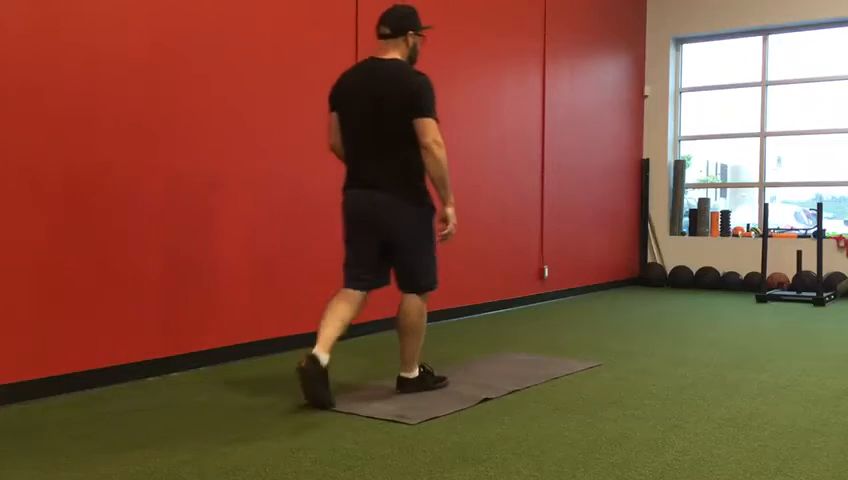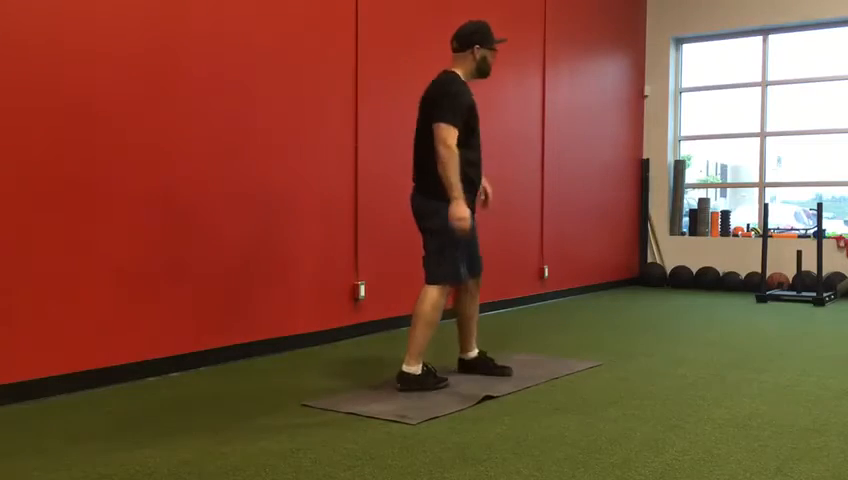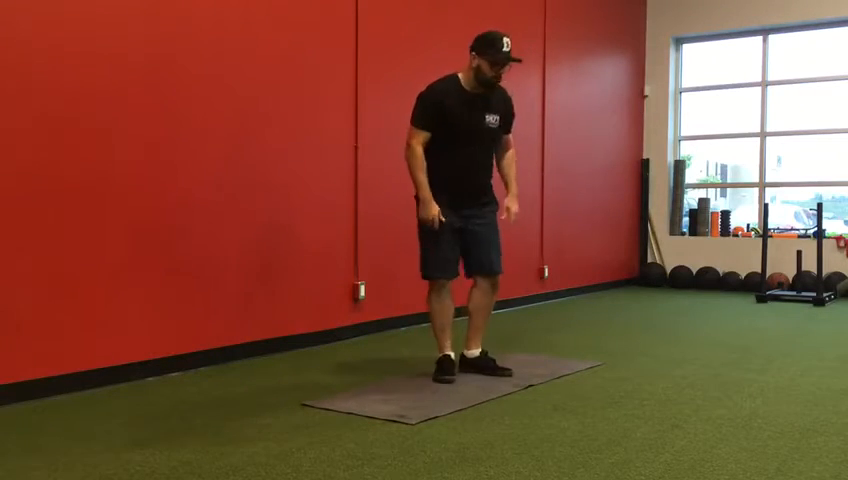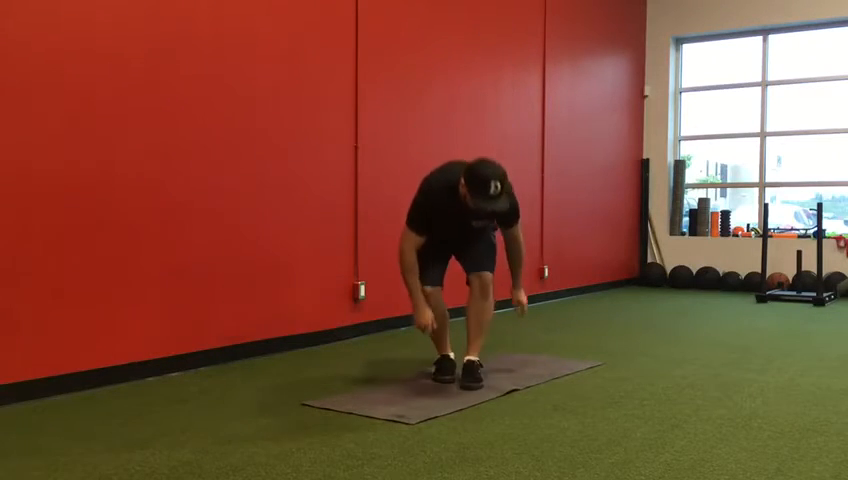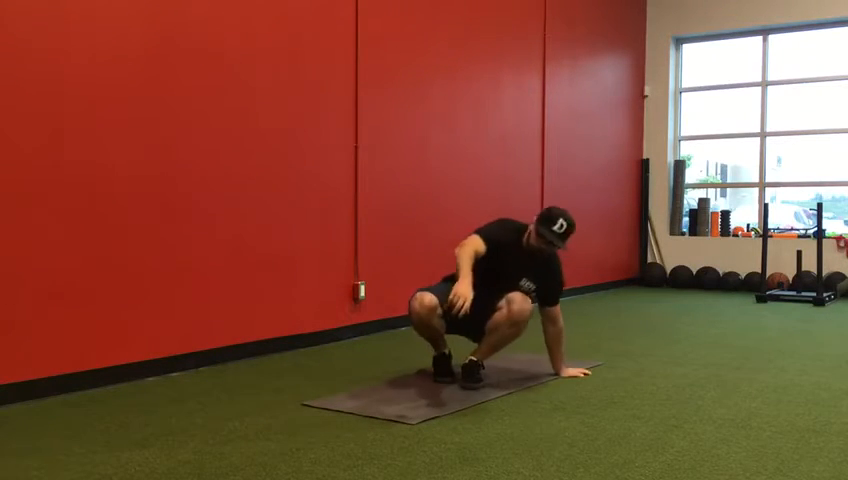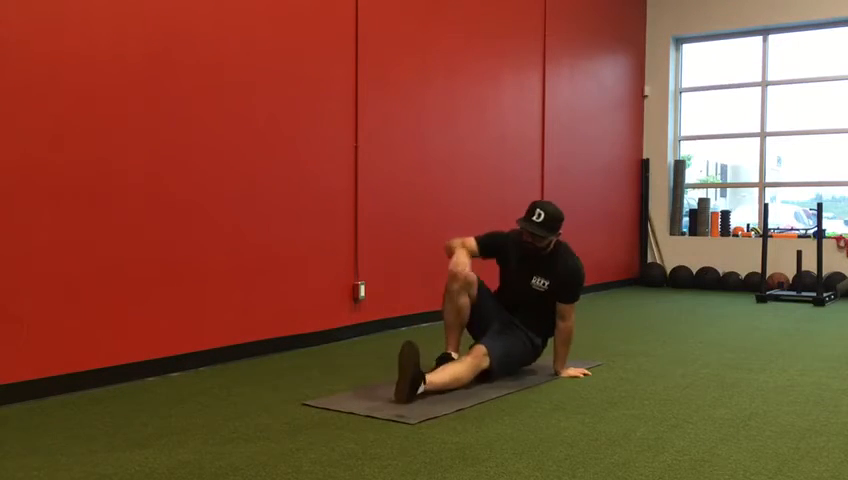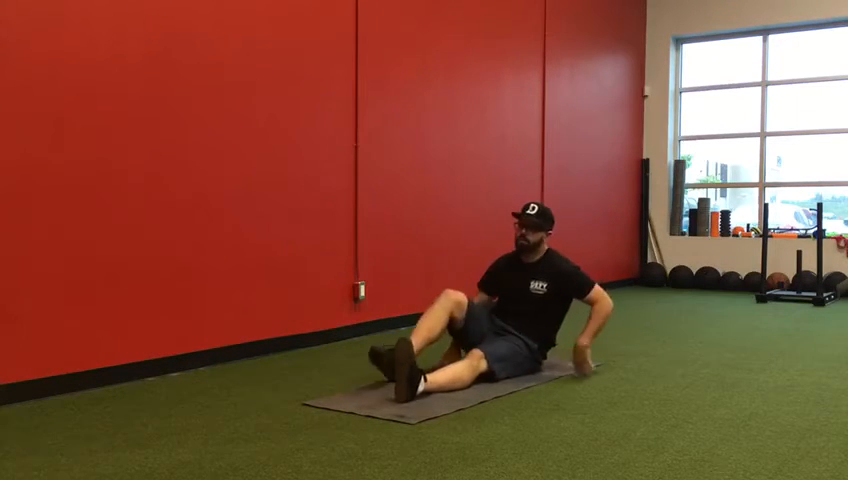
dt=0.7s
person 1, frame 1
left shoulder: (346, 81)
right shoulder: (414, 82)
left elbow: (335, 142)
right elbow: (432, 145)
right wrist: (447, 202)
left hip: (358, 197)
right hip: (405, 201)
left knee: (356, 287)
right knee: (417, 288)
left ankle: (318, 357)
right ankle: (411, 374)
person 1, frame 2
left shoulder: (452, 88)
right shoulder: (452, 90)
right elbow: (445, 146)
left wrist: (478, 178)
right wrist: (458, 201)
left hip: (450, 200)
right hip: (440, 203)
left knee: (470, 278)
right knee: (441, 282)
left ankle: (470, 355)
right ankle: (412, 369)
person 1, frame 3
left shoulder: (502, 101)
right shoulder: (438, 94)
left elbow: (505, 148)
right elbow: (414, 146)
left wrist: (511, 190)
right wrist: (426, 199)
left hip: (481, 204)
right hip: (441, 205)
left knee: (490, 277)
right knee: (441, 281)
left ankle: (473, 353)
right ankle: (445, 355)
person 1, frame 4
left shoulder: (503, 197)
right shoulder: (435, 190)
left elbow: (513, 238)
right elbow: (407, 249)
left wrist: (517, 286)
right wrist: (420, 306)
left hip: (476, 233)
right hip: (434, 232)
left knee: (483, 281)
right knee: (430, 291)
left ankle: (472, 360)
right ankle: (445, 356)
person 1, frame 5
left shoulder: (550, 267)
right shoulder: (504, 231)
left elbow: (552, 319)
right elbow: (465, 248)
left wrist: (560, 368)
right wrist: (465, 281)
left hip: (493, 315)
left knee: (520, 306)
right knee: (421, 304)
left ankle: (475, 362)
right ankle: (442, 355)
person 1, frame 6
left shoulder: (568, 267)
right shoulder: (510, 241)
left elbow: (565, 319)
right elbow: (455, 244)
left wrist: (560, 367)
right wrist: (460, 252)
left hip: (527, 336)
right hip: (497, 313)
left knee: (479, 356)
right knee: (461, 280)
left ankle: (419, 383)
right ankle: (449, 358)
person 1, frame 7
left shoulder: (561, 271)
right shoulder: (504, 264)
left elbow: (604, 304)
right elbow: (480, 302)
left wrist: (583, 345)
right wrist: (456, 342)
left hip: (524, 345)
right hip: (491, 326)
left knee: (477, 359)
right knee: (452, 298)
left ankle: (418, 384)
right ankle: (402, 358)
